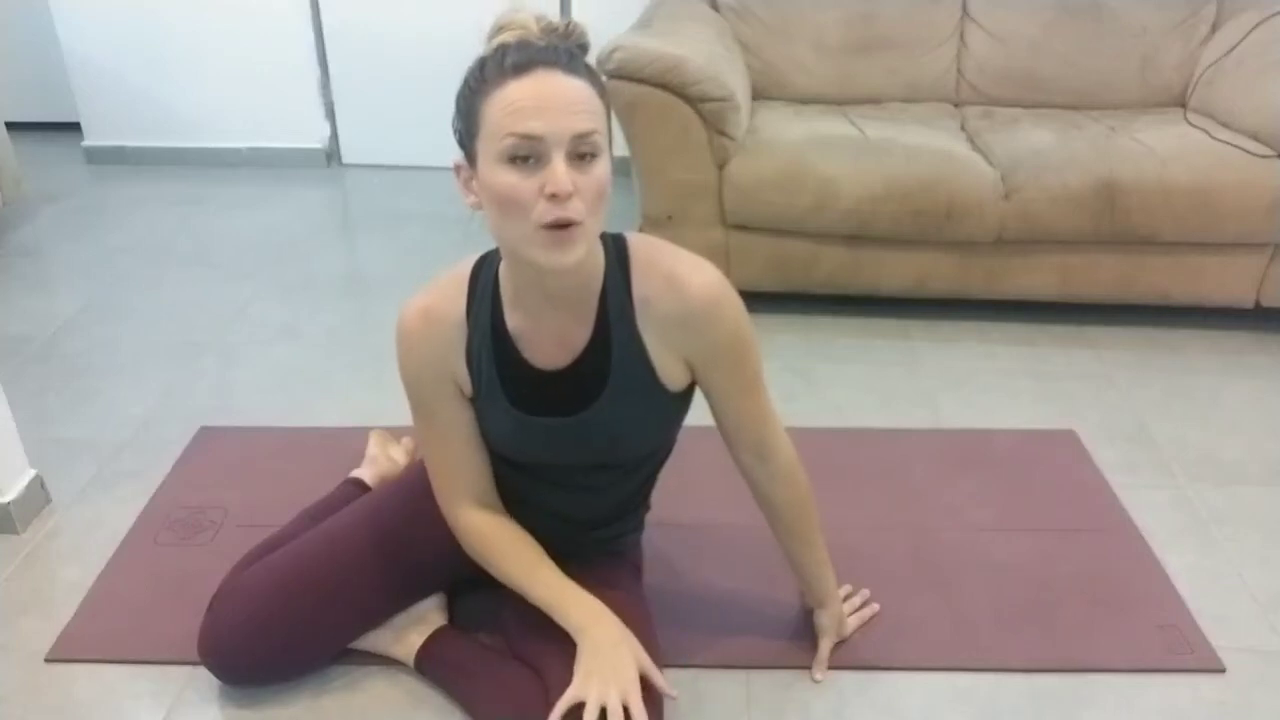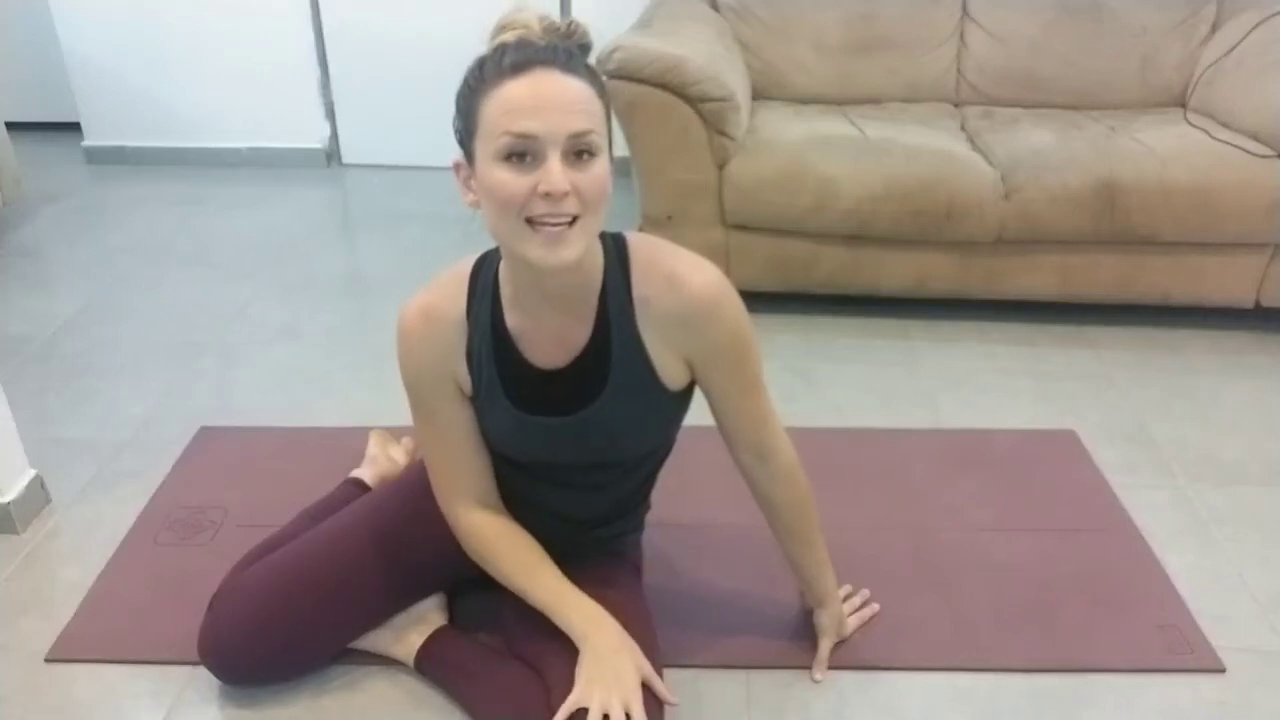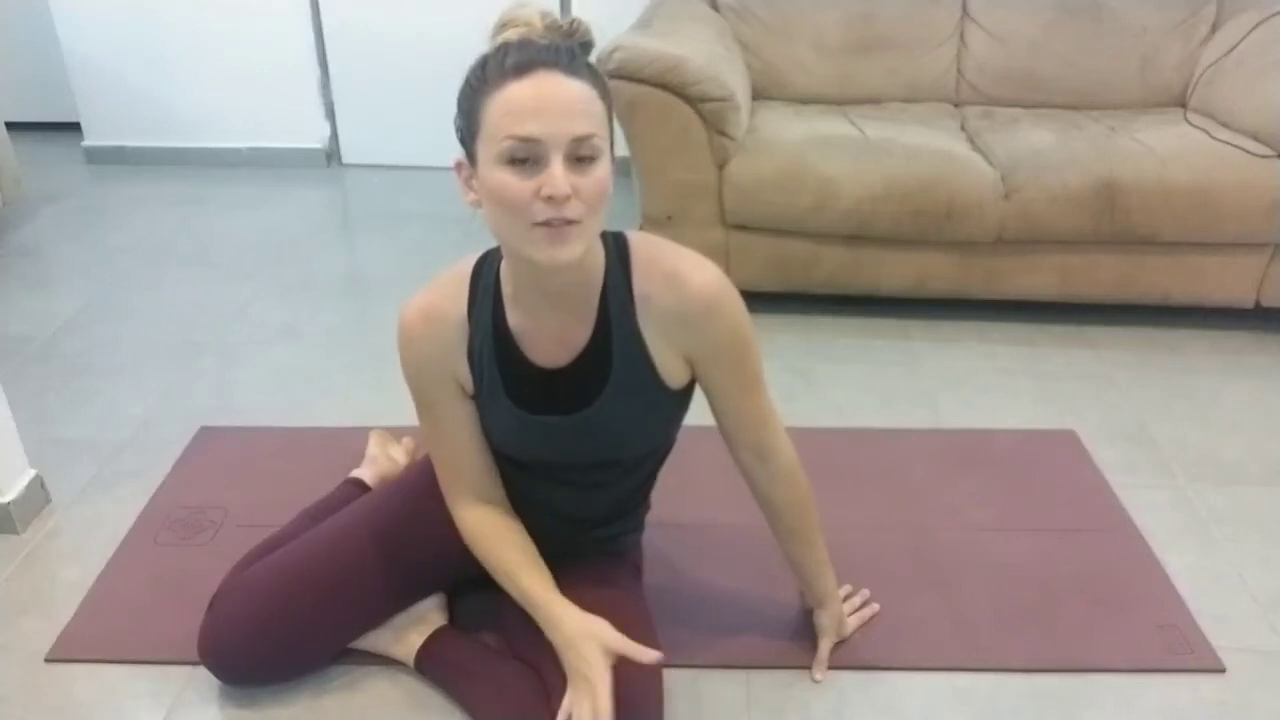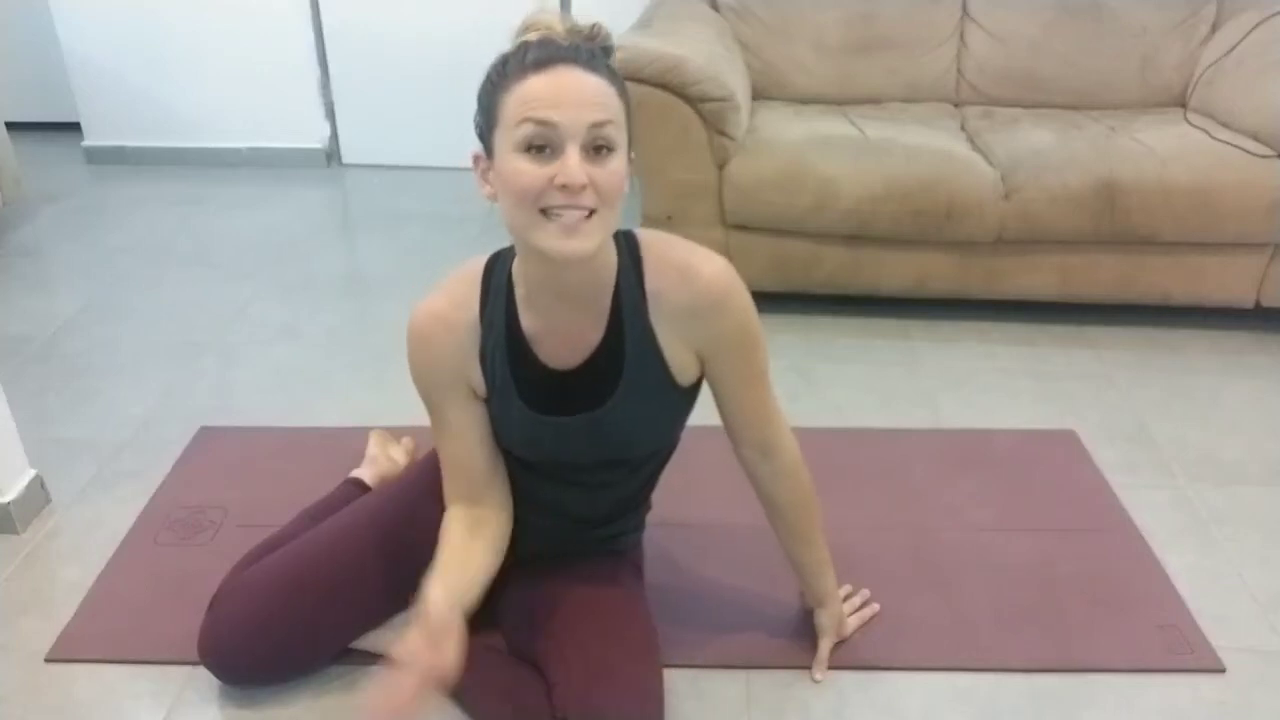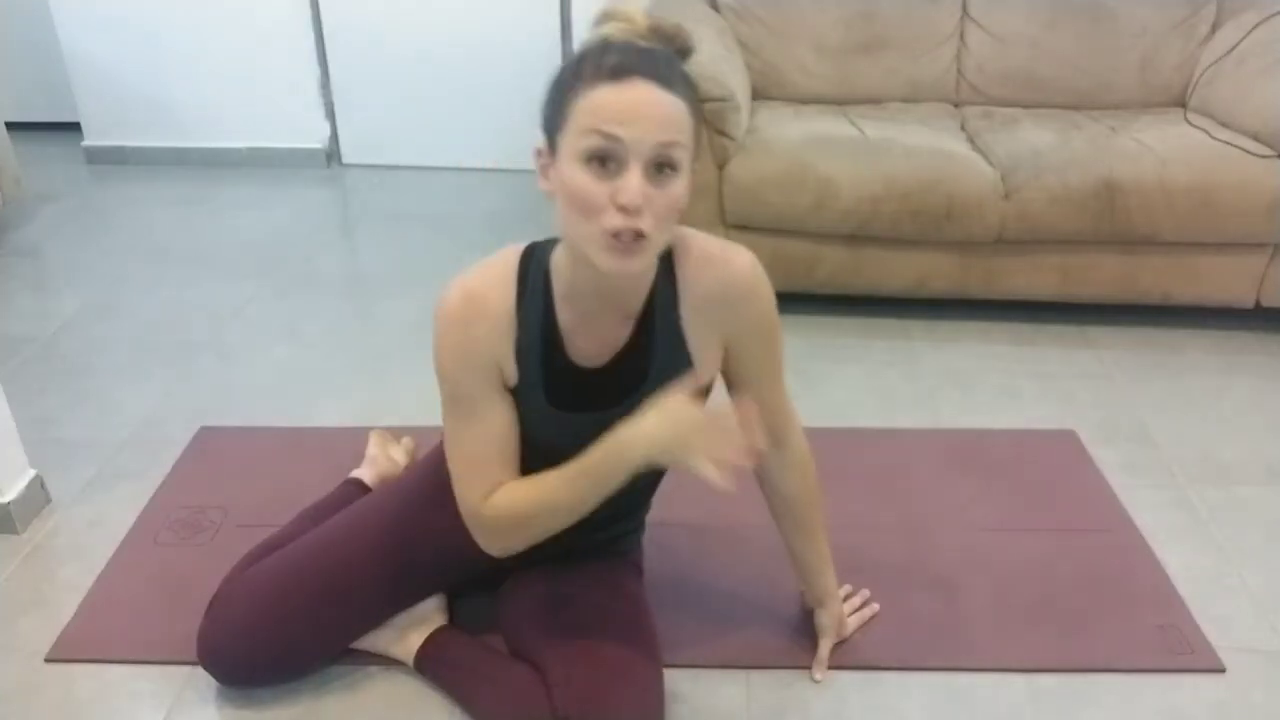
dt=0.4s
person 1, frame 1
left shoulder: (687, 297)
right shoulder: (435, 324)
left elbow: (765, 455)
right elbow: (473, 508)
left wrist: (821, 593)
right wrist: (591, 626)
left hip: (591, 553)
right hip: (476, 515)
right knee: (232, 637)
left ankle: (422, 638)
right ankle: (382, 475)
person 1, frame 2
left shoulder: (686, 296)
right shoulder: (436, 324)
left elbow: (765, 455)
right elbow: (474, 508)
left wrist: (820, 594)
right wrist: (591, 630)
left hip: (591, 553)
right hip: (478, 519)
right knee: (231, 640)
left ankle: (422, 638)
right ankle: (383, 477)
person 1, frame 3
left shoulder: (687, 295)
right shoulder: (437, 323)
left elbow: (764, 454)
right elbow: (477, 501)
left wrist: (821, 594)
right wrist: (564, 626)
left hip: (591, 552)
right hip: (476, 512)
right knee: (232, 640)
left ankle: (422, 638)
right ankle: (380, 477)
person 1, frame 4
left shoulder: (697, 289)
right shoulder: (447, 324)
left elbow: (768, 451)
right elbow: (478, 503)
left wrist: (820, 592)
right wrist: (444, 601)
left hip: (590, 553)
right hip: (489, 513)
right knee: (231, 640)
left ankle: (418, 633)
right ankle: (380, 477)
person 1, frame 5
left shoulder: (727, 284)
right shoulder: (478, 308)
left elbow: (777, 445)
right elbow: (495, 526)
left wrist: (821, 593)
right wrist: (638, 444)
left hip: (591, 553)
right hip: (469, 508)
right knee: (230, 642)
left ankle: (423, 640)
right ankle: (378, 479)
